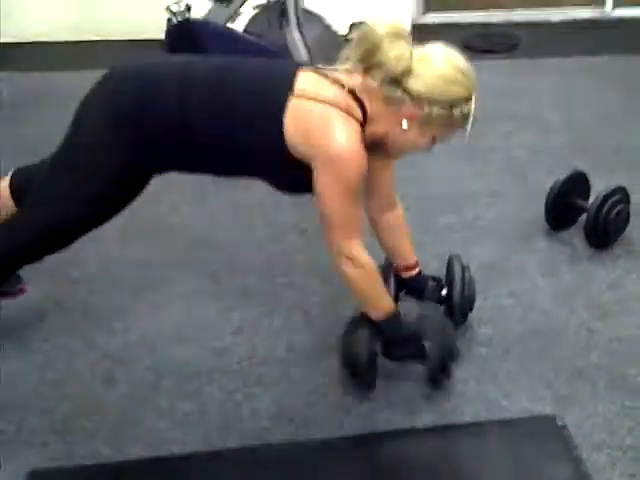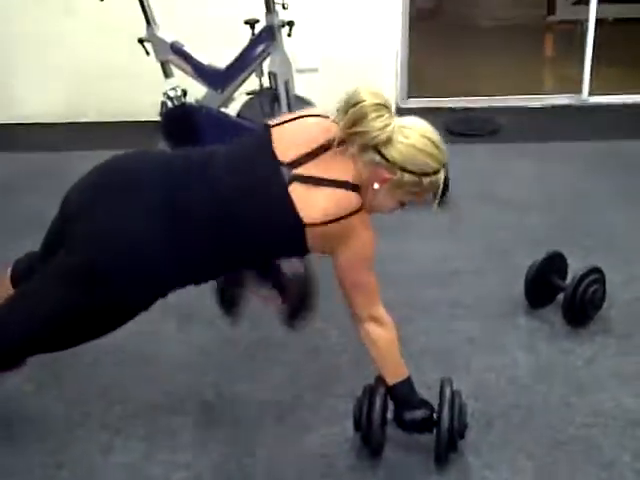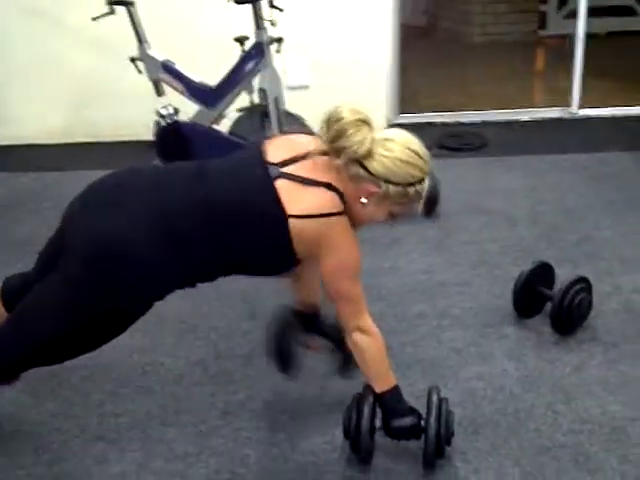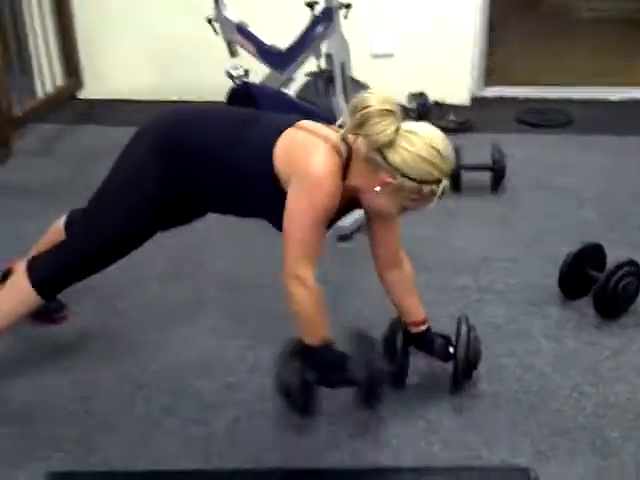
dt=0.7s
person 1, frame 1
left shoulder: (376, 109)
right shoulder: (341, 138)
left elbow: (384, 207)
right elbow: (348, 252)
left wrist: (414, 278)
right wrist: (393, 327)
left hip: (160, 101)
right hip: (132, 117)
left knee: (49, 191)
right knee: (48, 214)
person 1, frame 2
left shoulder: (314, 124)
right shoulder: (348, 220)
right elbow: (371, 318)
left wrist: (264, 262)
right wrist: (406, 397)
right hip: (129, 257)
left knee: (41, 271)
person 1, frame 3
left shoulder: (305, 146)
right shoulder: (331, 226)
right elbow: (357, 326)
left wrist: (308, 309)
right wrist: (393, 404)
left hip: (115, 197)
right hip: (120, 259)
person 1, frame 4
left shoulder: (377, 169)
right shoulder: (319, 171)
left elbow: (392, 265)
right elbow: (299, 278)
left wrist: (420, 330)
right wrist: (321, 352)
left hip: (201, 181)
right hip: (168, 154)
left knee: (98, 227)
right knee: (84, 251)
